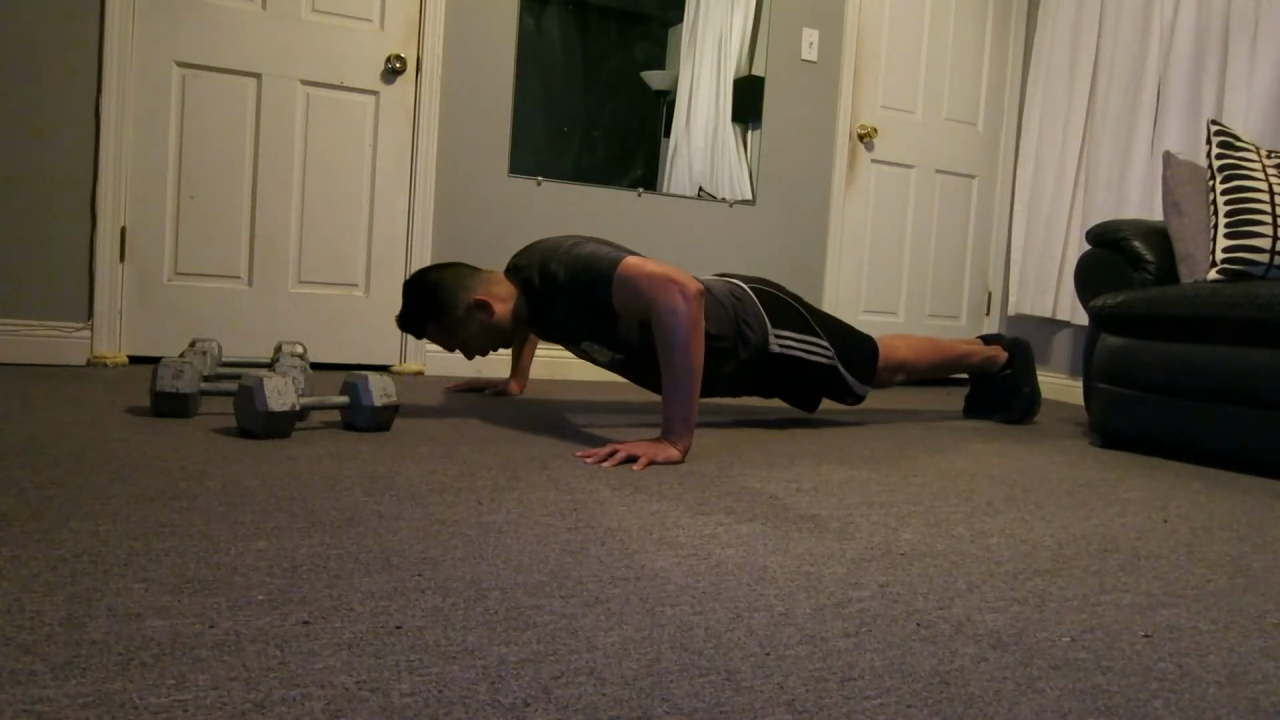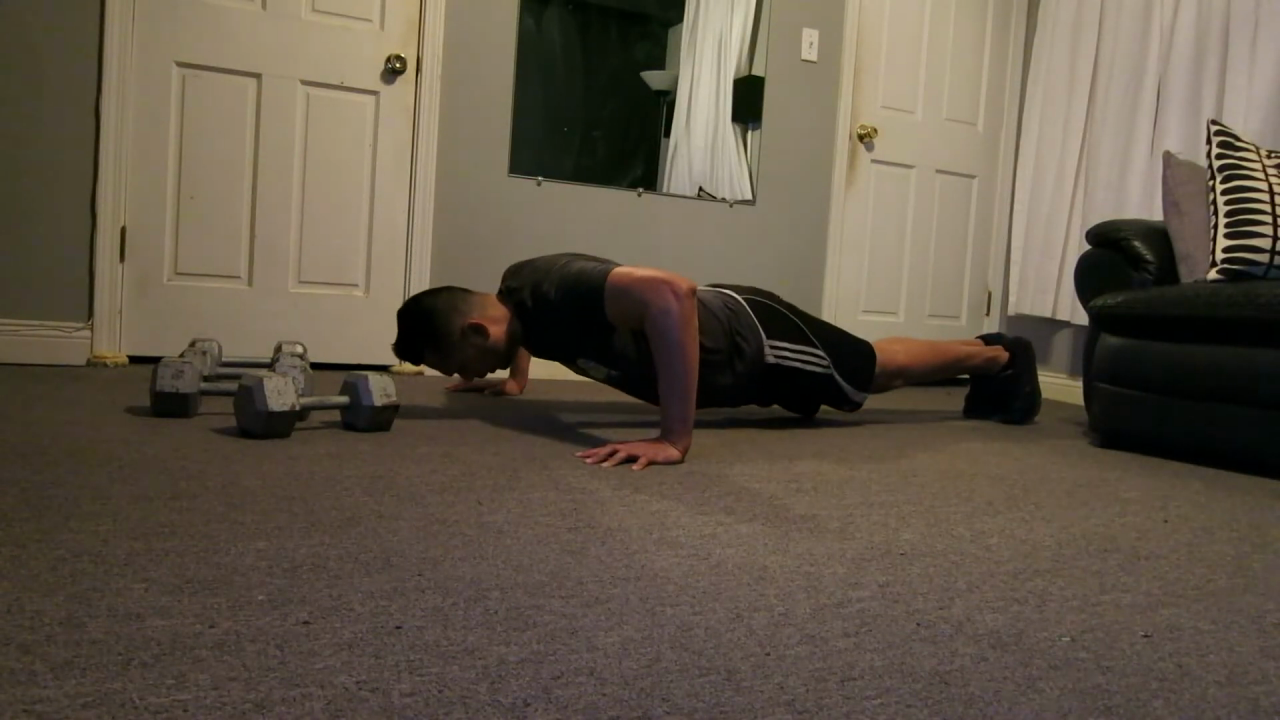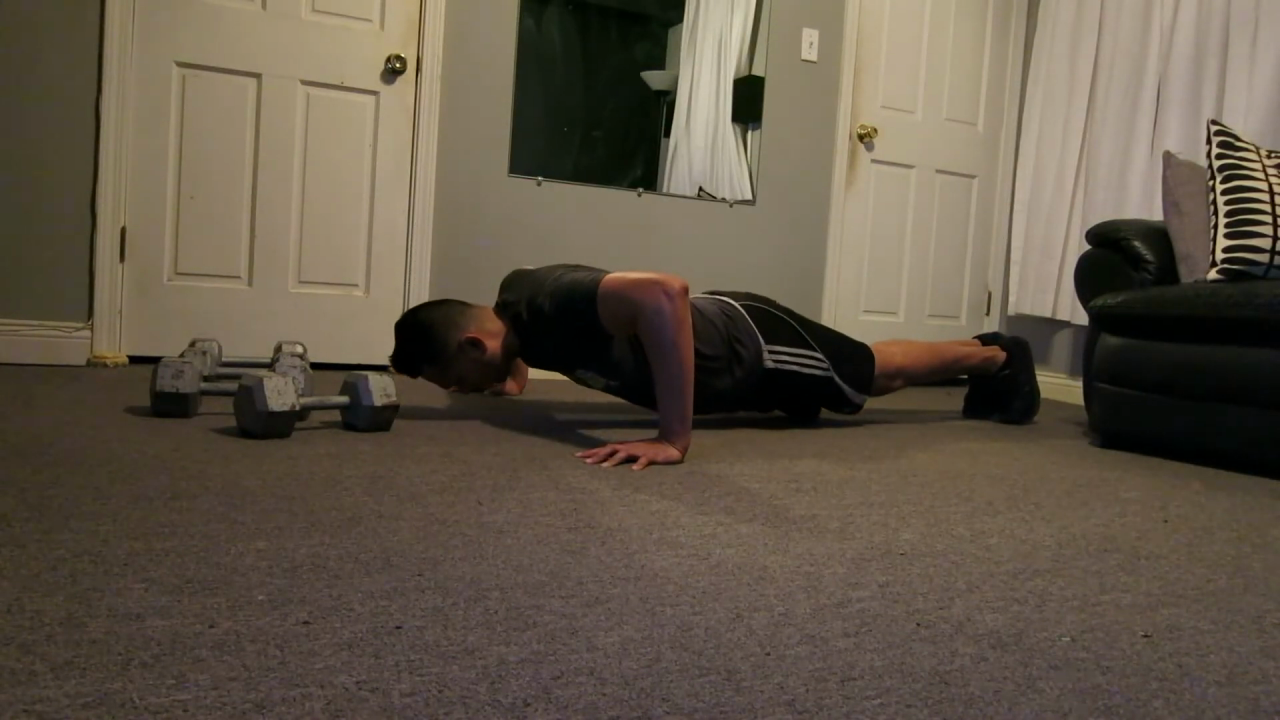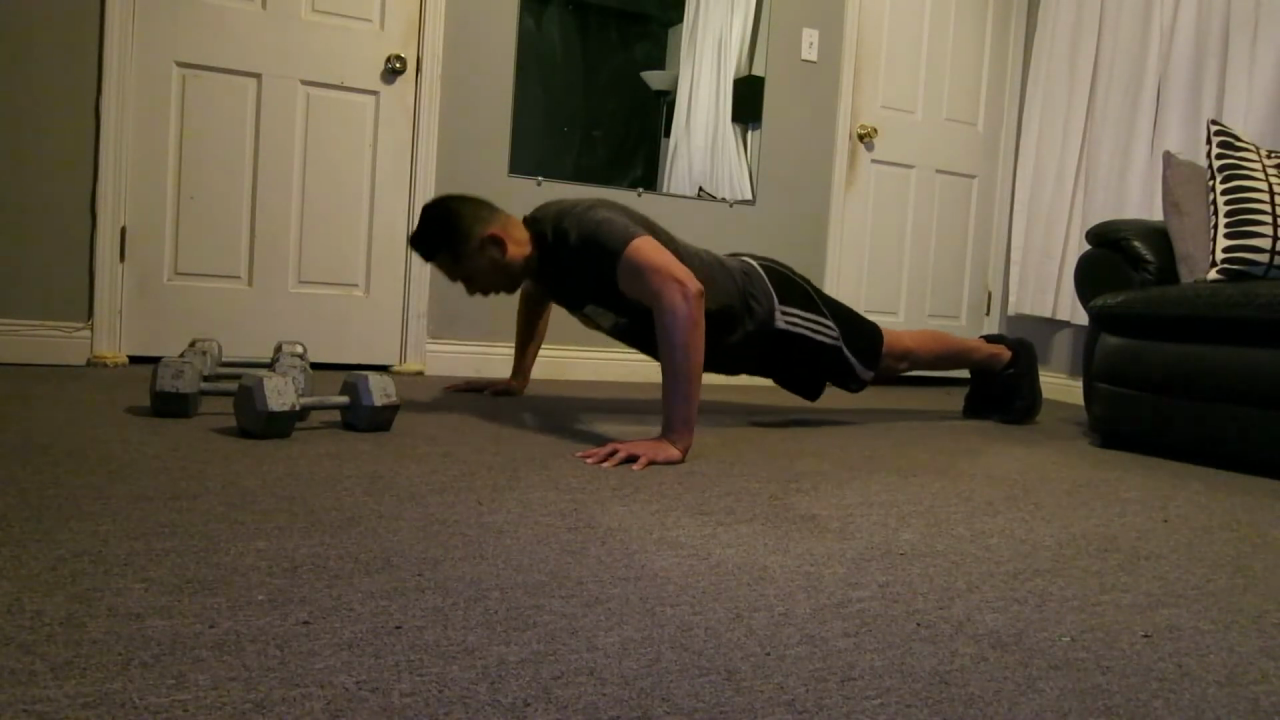
dt=0.7s
person 1, frame 1
left shoulder: (568, 274)
right shoulder: (523, 274)
left elbow: (681, 295)
left wrist: (675, 440)
right wrist: (516, 379)
left hip: (755, 328)
right hip: (731, 324)
left knee: (881, 366)
right knee: (876, 367)
left ankle: (1002, 358)
right ankle: (988, 354)
person 1, frame 2
left shoulder: (560, 293)
right shoulder: (515, 290)
left elbow: (672, 292)
left wrist: (675, 439)
right wrist: (515, 378)
left hip: (752, 338)
right hip: (726, 326)
left knee: (877, 370)
right knee: (874, 369)
left ankle: (1003, 357)
right ankle: (986, 351)
person 1, frame 3
left shoulder: (555, 308)
right shoulder: (514, 298)
left elbow: (664, 291)
left wrist: (674, 438)
right wrist: (515, 379)
left hip: (749, 345)
right hip: (723, 333)
left knee: (880, 371)
right knee: (873, 372)
left ankle: (1001, 357)
right ankle: (984, 351)
person 1, frame 4
left shoulder: (584, 234)
right shoulder: (537, 237)
left elbow: (681, 293)
right elbow: (538, 292)
left wrist: (675, 437)
right wrist: (518, 376)
left hip: (763, 307)
right hip: (733, 311)
left knee: (888, 354)
right knee: (880, 360)
left ankle: (1004, 359)
right ankle: (992, 354)
